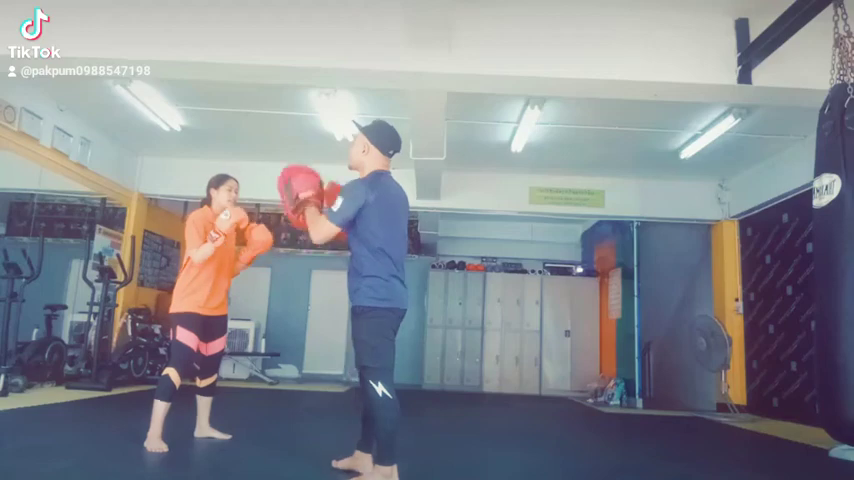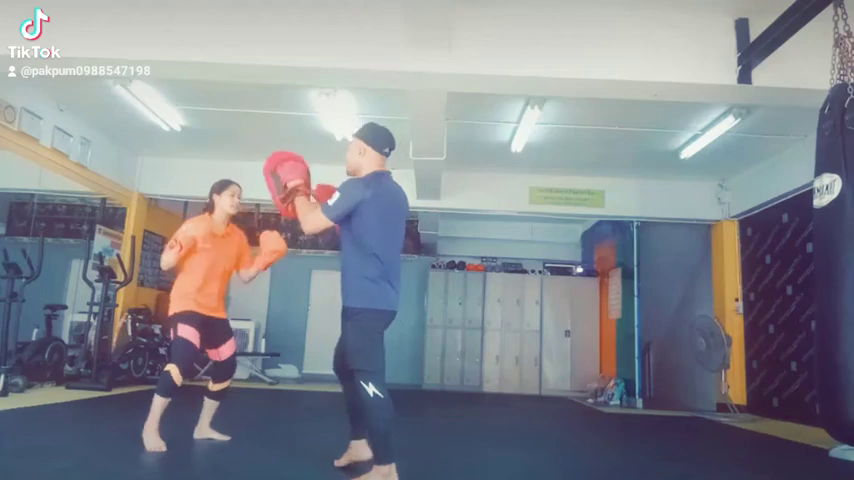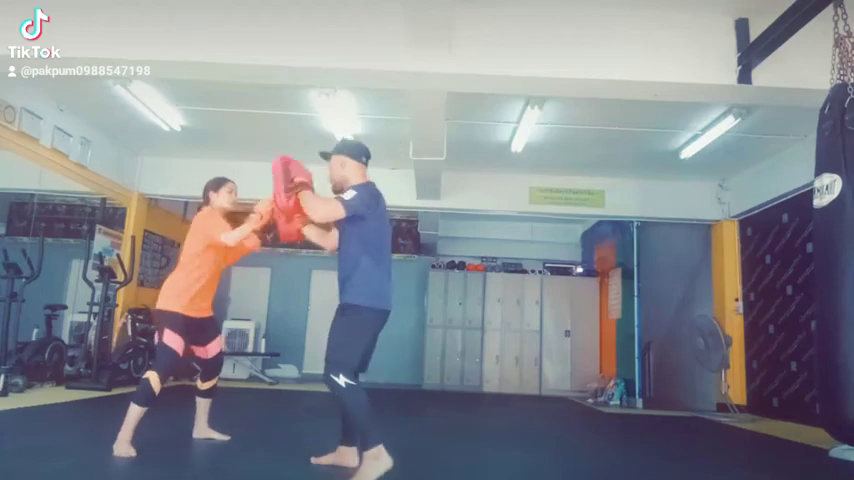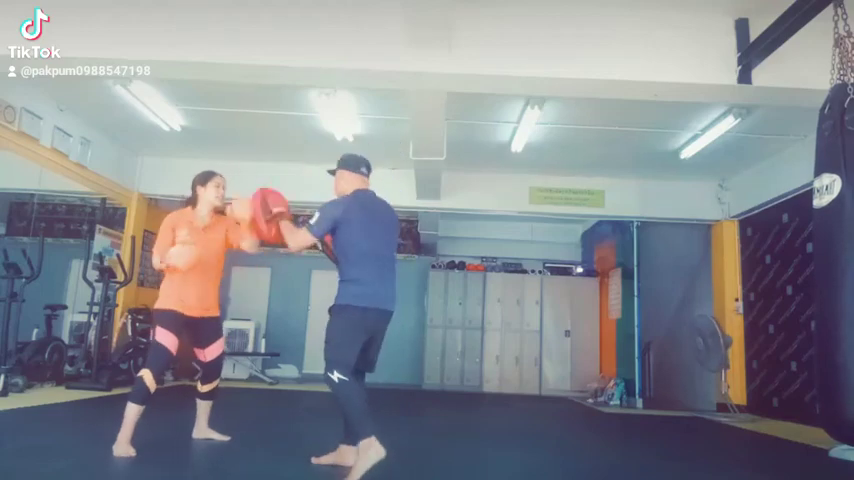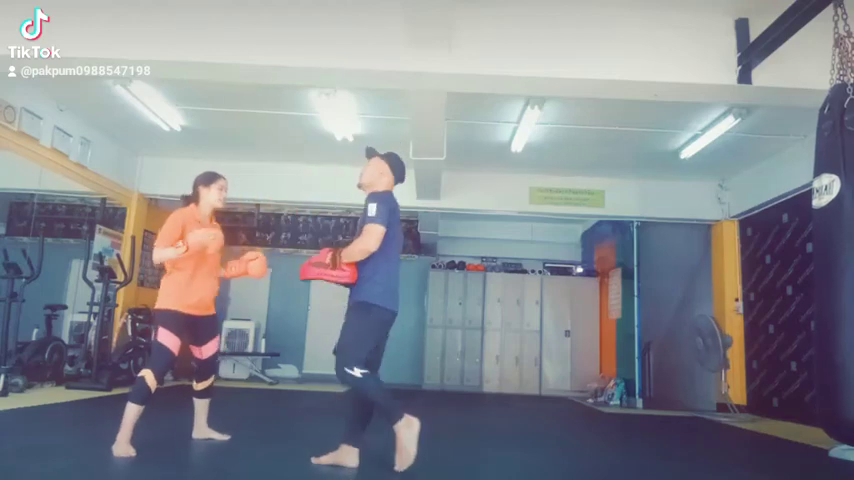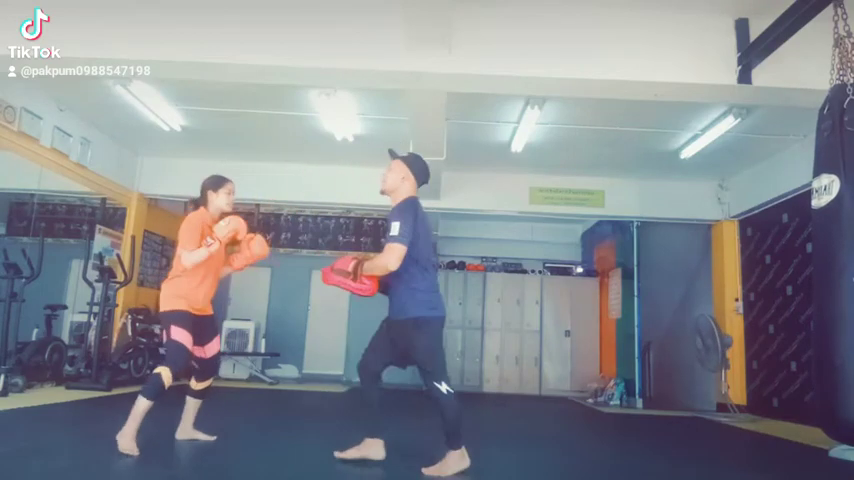
dt=0.3s
person 1, frame 1
left shoulder: (360, 188)
right shoulder: (394, 191)
left elbow: (320, 234)
left wrist: (309, 204)
right wrist: (333, 210)
left hip: (373, 301)
right hip: (389, 298)
left knee: (378, 382)
right knee: (371, 378)
person 1, frame 2
left shoulder: (362, 187)
right shoulder: (393, 191)
left elbow: (311, 224)
left wrist: (297, 190)
right wrist: (331, 201)
left hip: (366, 302)
right hip: (378, 299)
left knee: (369, 381)
right knee: (346, 367)
right ankle: (360, 442)
person 1, frame 3
left shoulder: (364, 193)
right shoulder: (360, 200)
left elbow: (318, 212)
right elbow: (333, 241)
left wrist: (303, 188)
right wrist: (301, 226)
left hip: (362, 302)
right hip: (369, 301)
left knee: (338, 375)
right knee: (347, 375)
left ankle: (375, 453)
right ankle: (348, 449)
person 1, frame 4
left shoulder: (339, 207)
right shoulder: (388, 211)
left elbow: (299, 242)
left wrist: (281, 219)
left hip: (355, 302)
right hip: (383, 305)
left knee: (337, 372)
right knee: (352, 374)
left ankle: (367, 443)
right ankle: (348, 446)
person 1, frame 5
left shoulder: (378, 199)
right shoulder: (387, 204)
left elbow: (370, 244)
left wrist: (337, 258)
right wrist: (342, 262)
left hip: (371, 301)
right hip: (381, 302)
left knee: (348, 367)
right knee: (361, 372)
left ankle: (401, 422)
right ankle: (349, 448)
person 1, frame 6
left shoulder: (403, 212)
right shoulder: (408, 211)
left elbow: (390, 262)
left wrist: (359, 267)
right wrist: (368, 274)
left hip: (421, 314)
right hip: (402, 314)
left knee: (434, 381)
right knee: (367, 368)
left ankle: (457, 452)
right ankle: (374, 442)
person 2, frame 1
left shoulder: (231, 223)
right shoulder: (197, 218)
right elbow: (197, 257)
left wrist: (251, 252)
right wrist: (221, 233)
left hip: (216, 308)
right hip: (189, 304)
left knee: (210, 365)
right knee: (181, 363)
left ankle: (203, 426)
right ankle: (154, 434)
person 2, frame 2
left shoulder: (238, 236)
right shoulder: (194, 225)
left elbow: (245, 274)
right elbow: (165, 263)
left wrist: (267, 257)
right wrist: (182, 241)
left hip: (214, 310)
right hip: (187, 305)
left knee: (225, 367)
right knee: (183, 360)
left ankle: (203, 427)
right ankle: (151, 427)
person 2, frame 3
left shoulder: (218, 223)
right shoulder: (207, 218)
right elbow: (230, 239)
left wrist: (242, 249)
right wrist: (257, 218)
left hip: (202, 309)
right hip: (176, 304)
left knee: (213, 364)
right knee: (164, 366)
left ankle: (201, 427)
right ankle: (124, 437)
person 2, frame 4
left shoulder: (225, 225)
right shoulder: (175, 220)
left elbow: (251, 246)
right elbow: (156, 261)
left wrist: (244, 223)
right wrist: (170, 259)
left hip: (207, 310)
right hip: (173, 305)
left knee: (213, 368)
right knee: (157, 365)
left ankle: (202, 427)
right ankle: (124, 438)
person 2, frame 5
left shoulder: (215, 228)
right shoulder: (180, 217)
right elbow: (157, 255)
left wrist: (240, 267)
right wrist: (188, 245)
left hip: (204, 308)
right hip: (174, 304)
left knee: (208, 366)
right knee: (159, 365)
left ankle: (201, 427)
right ankle: (123, 438)
person 2, frame 6
left shoulder: (219, 225)
right shoulder: (195, 221)
right elbow: (187, 261)
left wrist: (244, 256)
right wrist: (218, 240)
left hip: (201, 307)
right hip: (176, 303)
left knee: (209, 366)
right knee: (175, 363)
left ankle: (186, 427)
right ankle: (128, 432)
